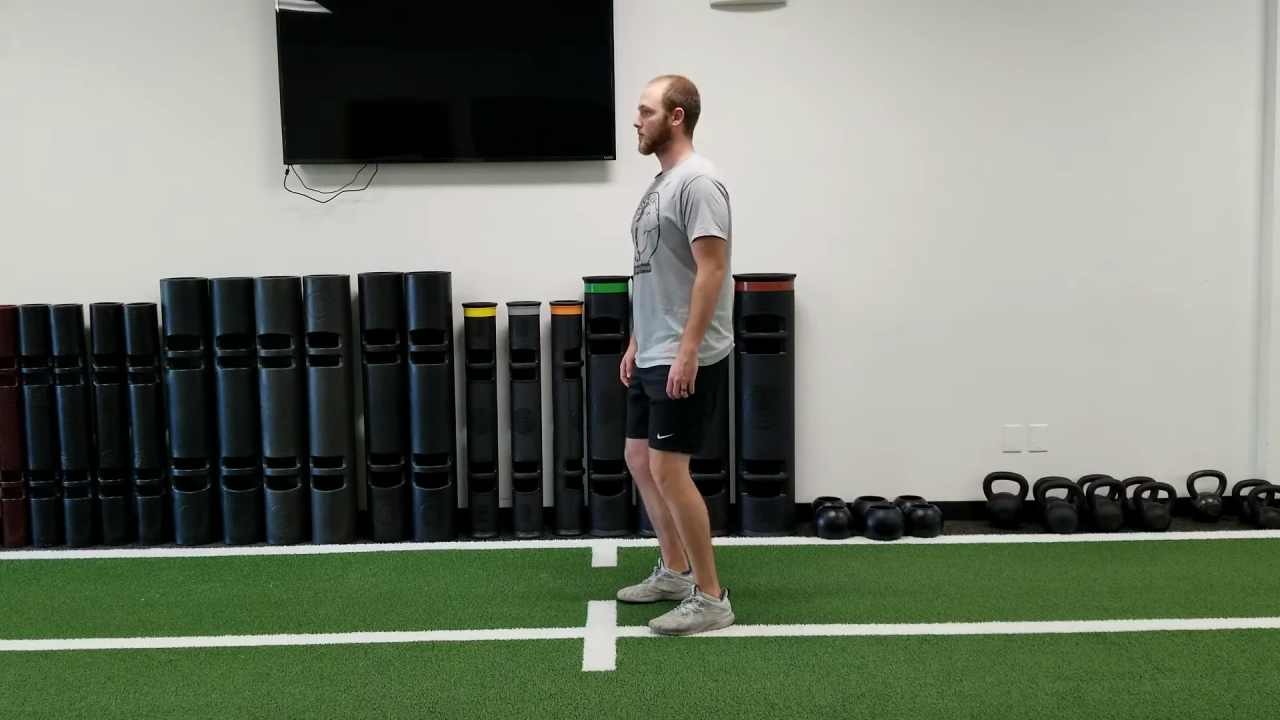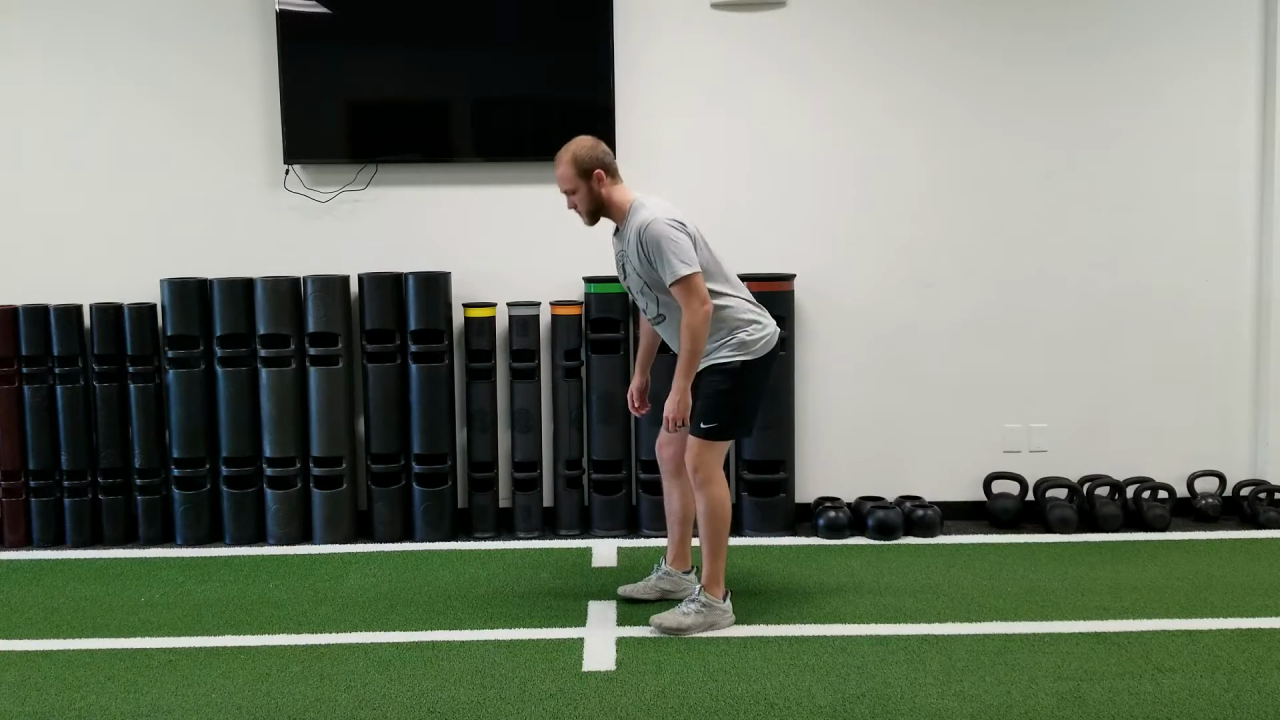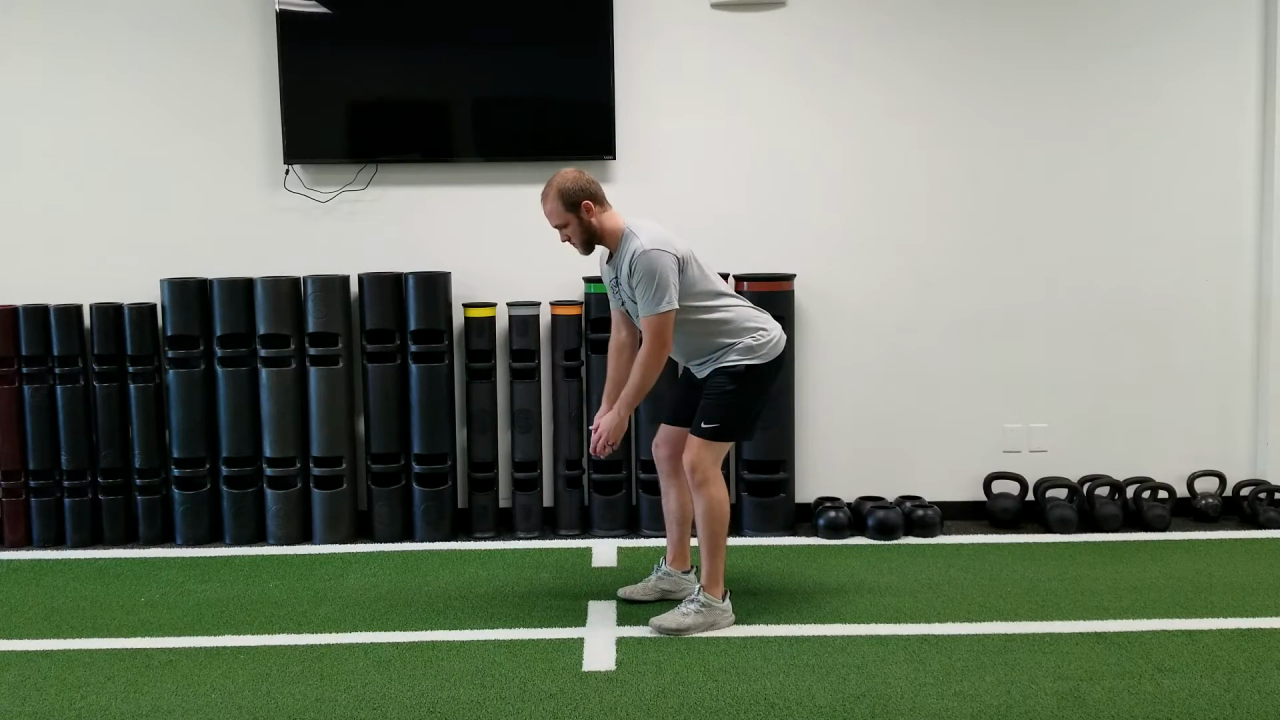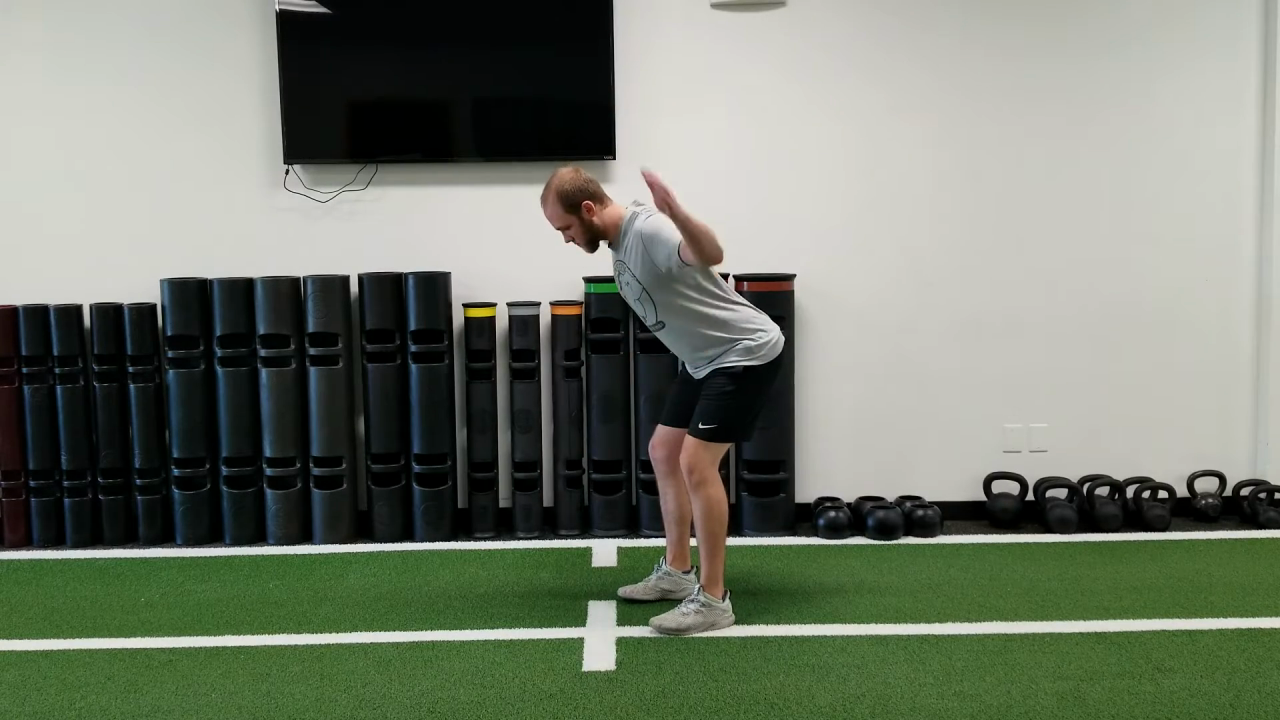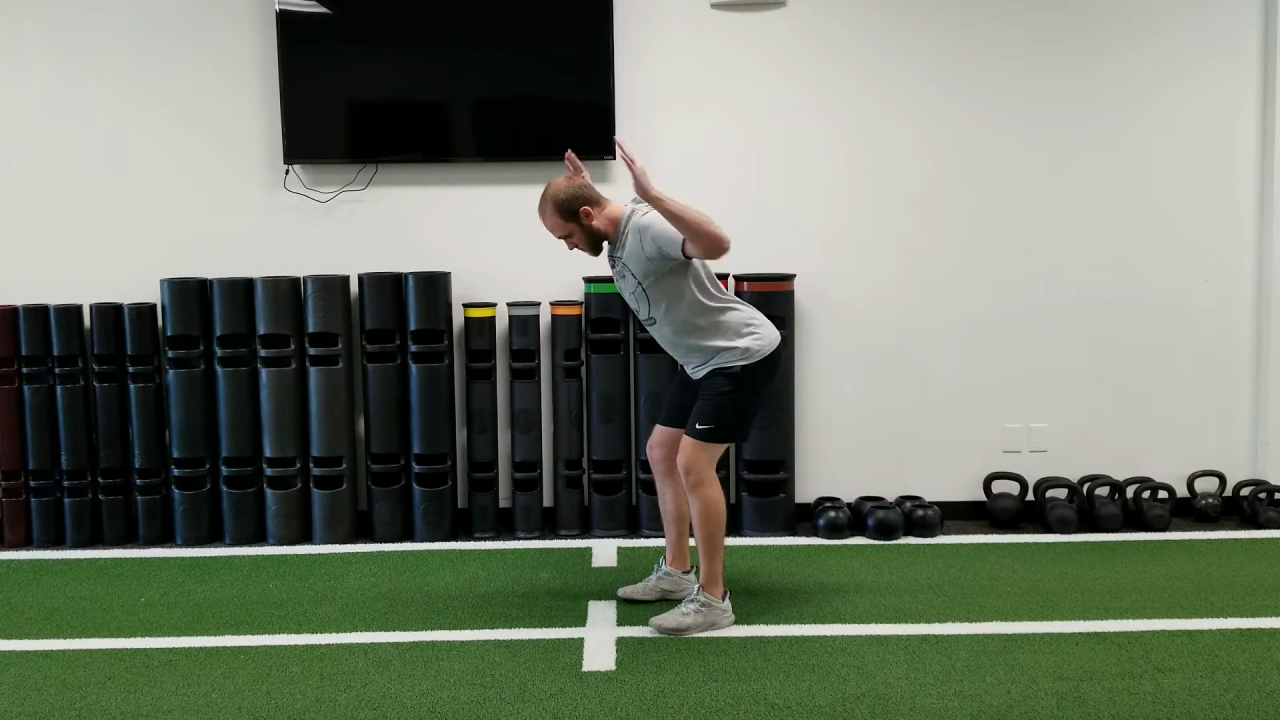
dt=1s
person 1, frame 1
left shoulder: (697, 182)
right shoulder: (661, 183)
left elbow: (711, 270)
left wrist: (688, 351)
right wrist: (635, 346)
left hip: (685, 360)
right hip: (653, 357)
left knee: (668, 471)
right knee: (639, 460)
left ankle: (710, 597)
right ankle: (674, 571)
person 1, frame 2
left shoulder: (653, 224)
right shoulder: (625, 230)
left elbow: (698, 305)
right elbow: (653, 308)
left wrist: (681, 388)
right wrist: (640, 373)
left hip: (740, 346)
right hip: (711, 350)
left knee: (700, 462)
right knee: (669, 453)
left ankle: (713, 598)
right ankle: (676, 570)
person 1, frame 3
left shoulder: (647, 253)
right shoulder: (612, 258)
left elbow: (657, 347)
right elbow: (624, 336)
left wrist: (621, 415)
right wrist: (605, 407)
left hip: (749, 352)
right hip: (710, 357)
left knee: (698, 463)
right knee: (666, 452)
left ankle: (713, 598)
right ankle: (677, 571)
person 1, frame 4
left shoulder: (648, 228)
right shoulder: (621, 238)
left elbow: (711, 254)
left wrist: (674, 209)
left hip: (745, 353)
right hip: (705, 358)
left knee: (696, 464)
right knee: (663, 452)
left ankle: (712, 598)
right ankle: (677, 572)
person 1, frame 5
left shoulder: (647, 226)
right shoulder: (618, 235)
left elbow: (716, 243)
left wrist: (649, 191)
right wrist: (583, 186)
left hip: (742, 353)
right hip: (705, 358)
left knee: (693, 463)
right knee: (661, 453)
left ankle: (712, 598)
right ankle: (676, 571)
